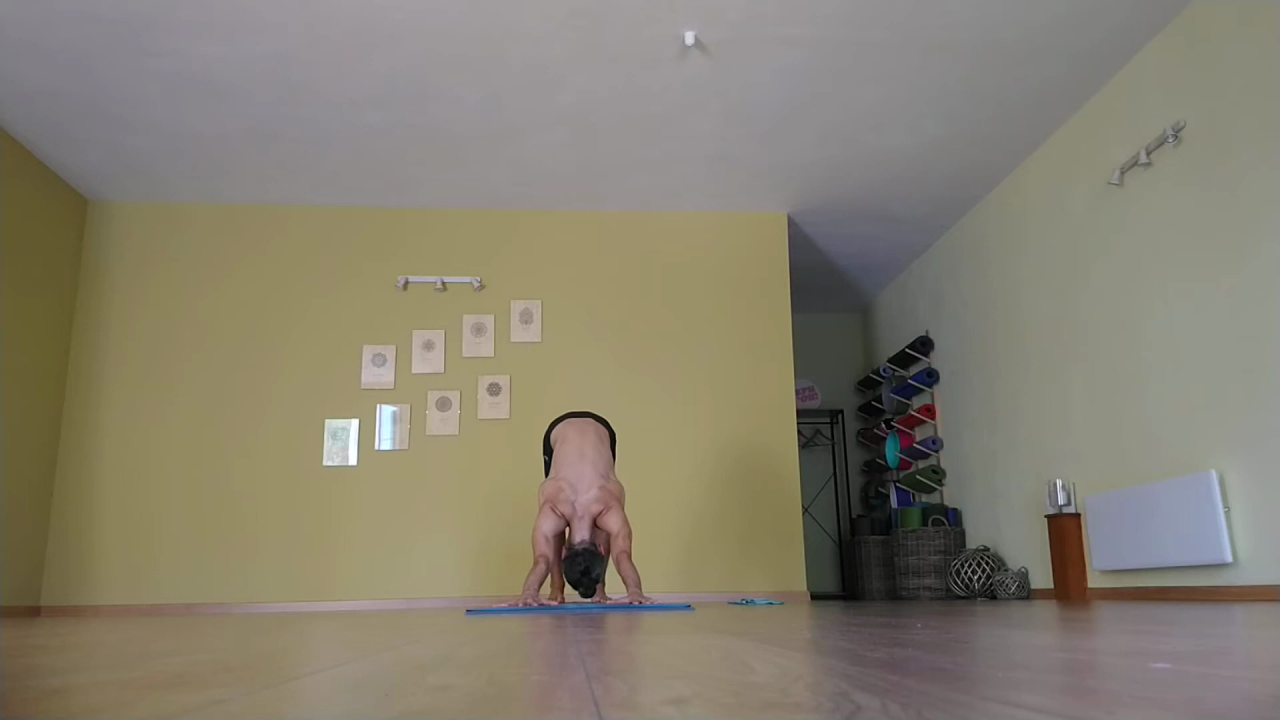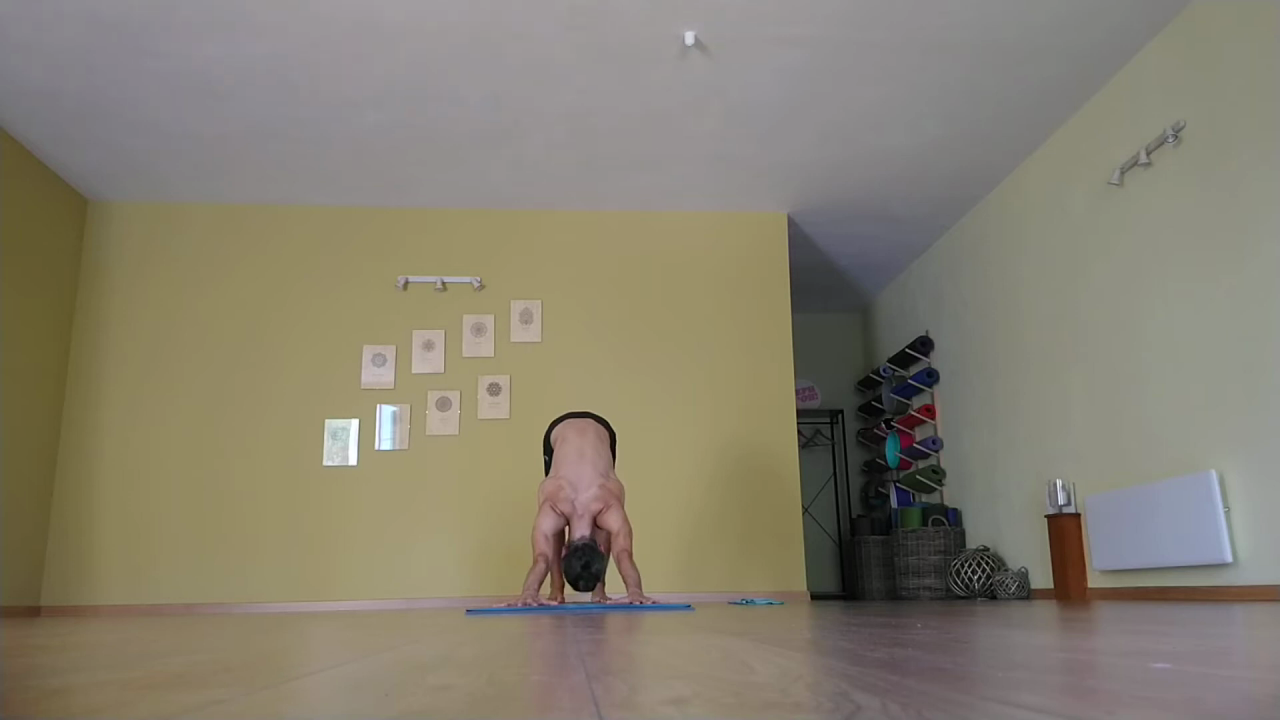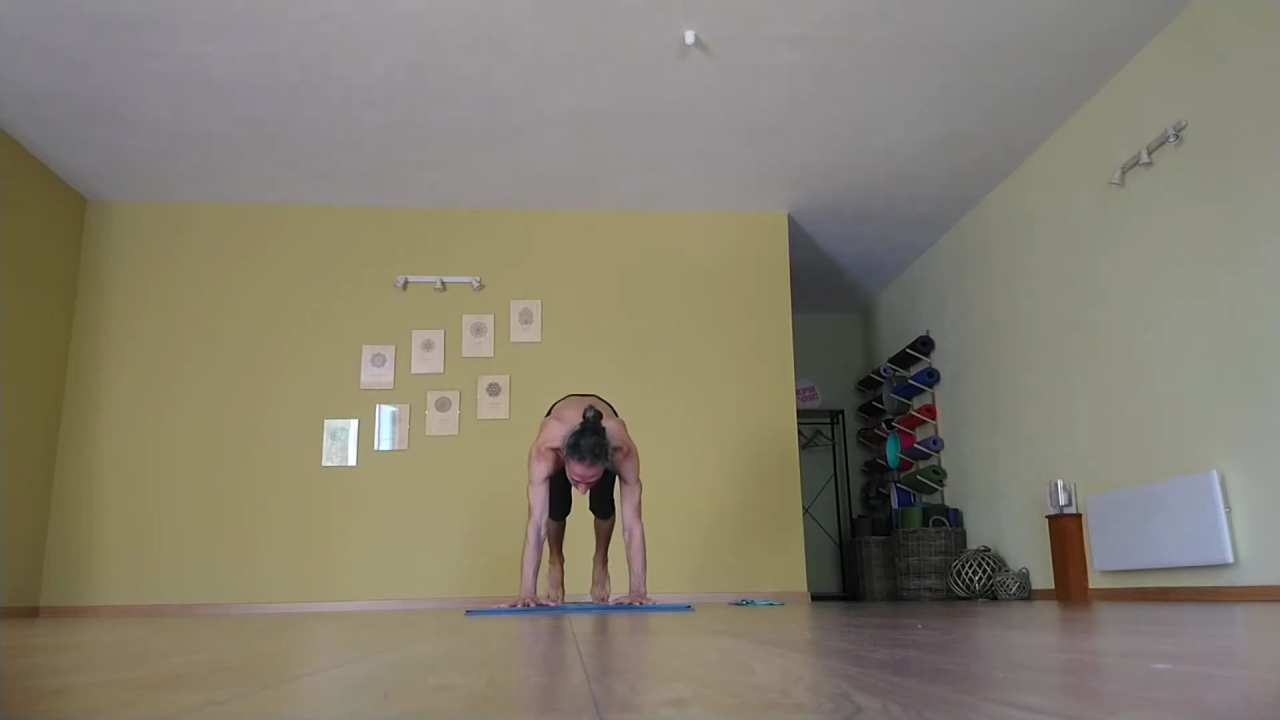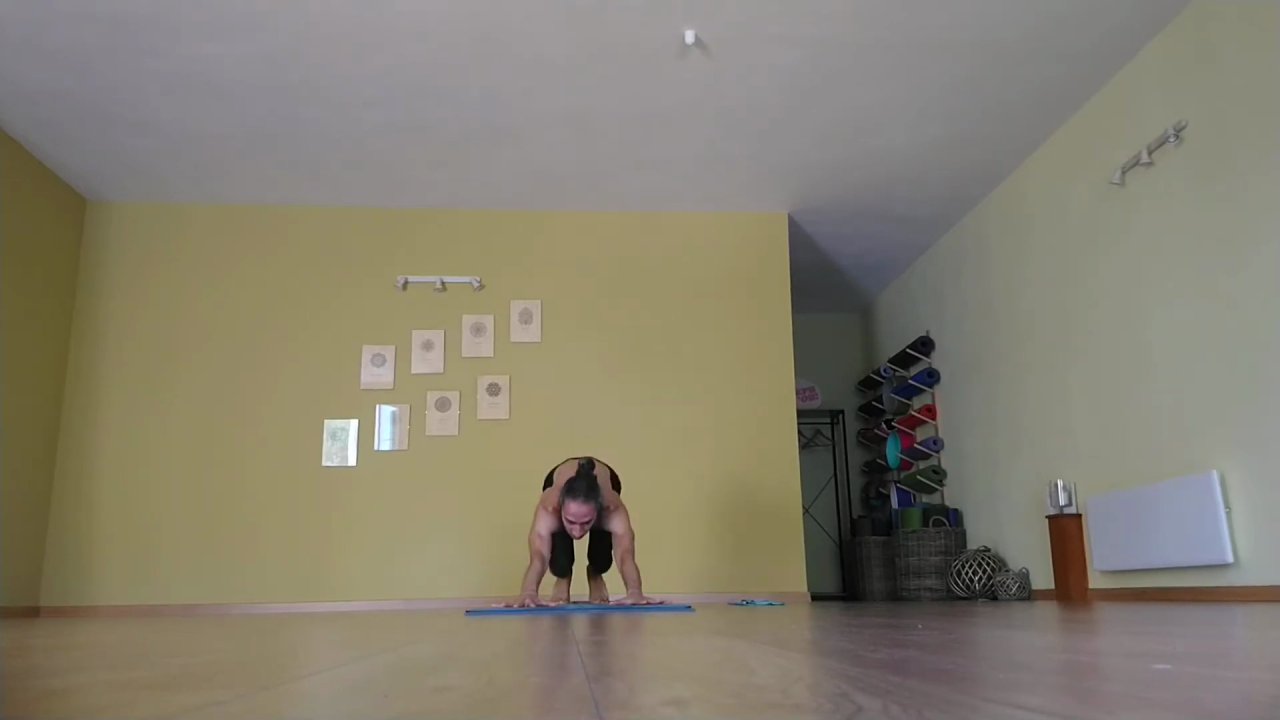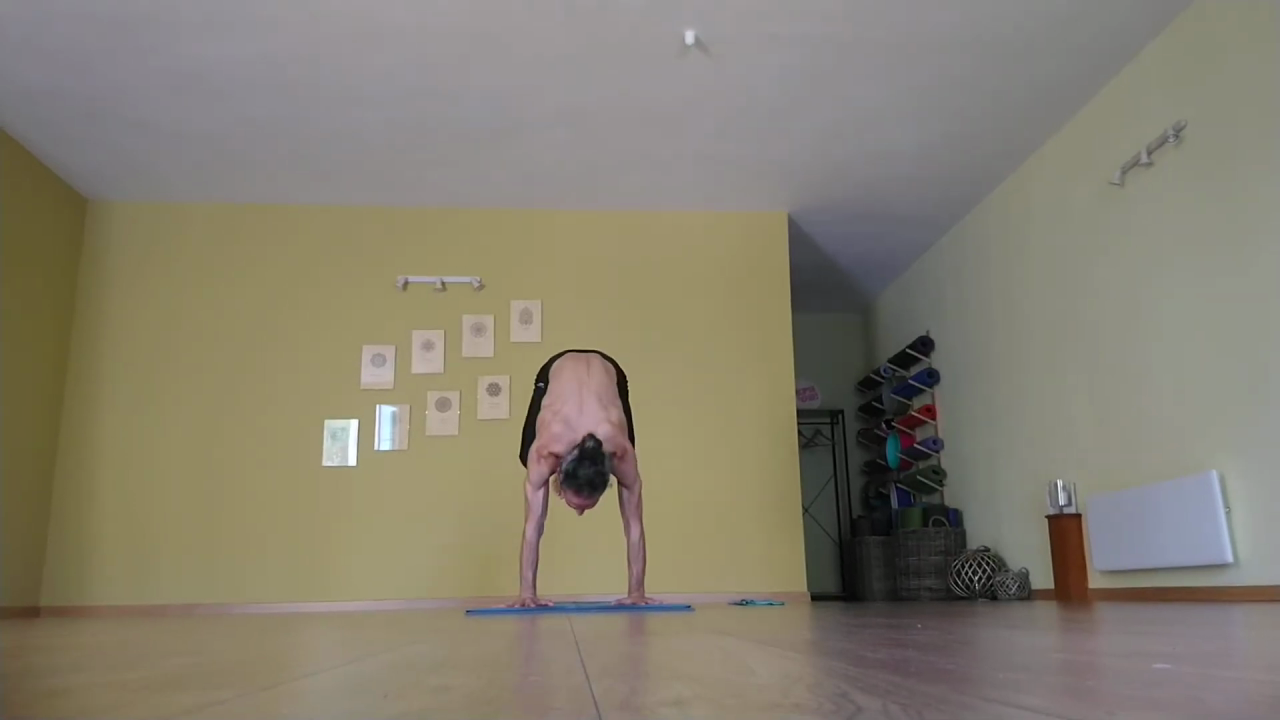
dt=1s
person 1, frame 1
left shoulder: (610, 509)
right shoulder: (552, 510)
left elbow: (622, 556)
right elbow: (541, 560)
left hip: (600, 428)
right hip: (559, 430)
left ankle: (599, 586)
right ankle: (556, 586)
person 1, frame 2
left shoulder: (609, 507)
right shoulder: (552, 508)
left elbow: (624, 555)
right elbow: (541, 559)
left hip: (600, 429)
right hip: (559, 430)
left ankle: (599, 587)
right ankle: (556, 587)
person 1, frame 3
left shoulder: (623, 451)
right shoulder: (545, 450)
left elbow: (632, 523)
right elbow: (536, 522)
left knee: (602, 505)
right knee: (557, 507)
left ankle: (600, 563)
right ankle: (555, 563)
person 1, frame 4
left shoulder: (613, 508)
right shoulder: (549, 507)
left elbow: (626, 556)
right elbow: (539, 557)
left wrist: (635, 592)
right wrist: (528, 593)
left knee: (600, 561)
right knee: (560, 565)
left ankle: (594, 577)
right ankle: (564, 578)
person 1, frame 5
left shoulder: (620, 453)
right shoulder: (545, 452)
left elbow: (633, 525)
right elbow: (533, 525)
left wrist: (637, 591)
right wrist: (526, 592)
left hip: (607, 369)
right hip: (556, 368)
right knee: (527, 458)
